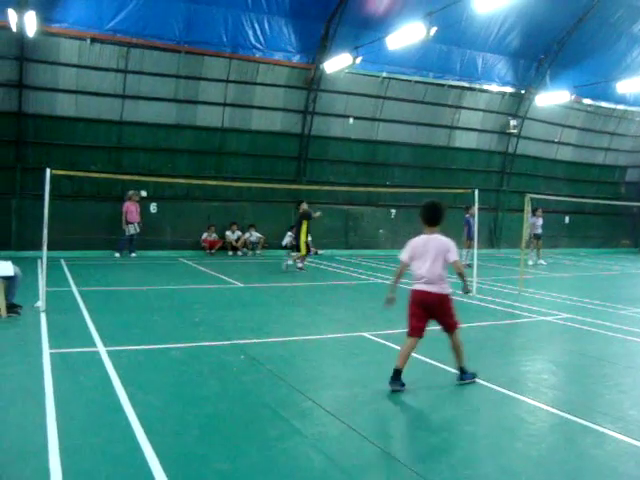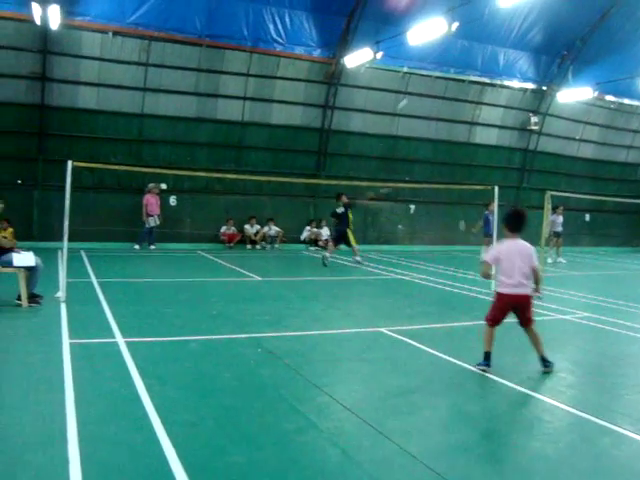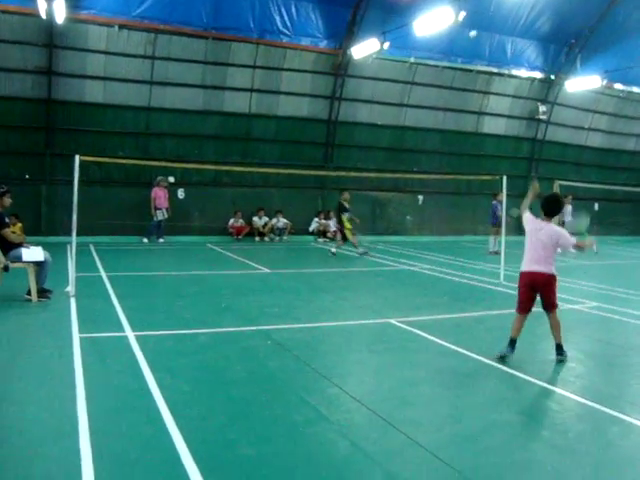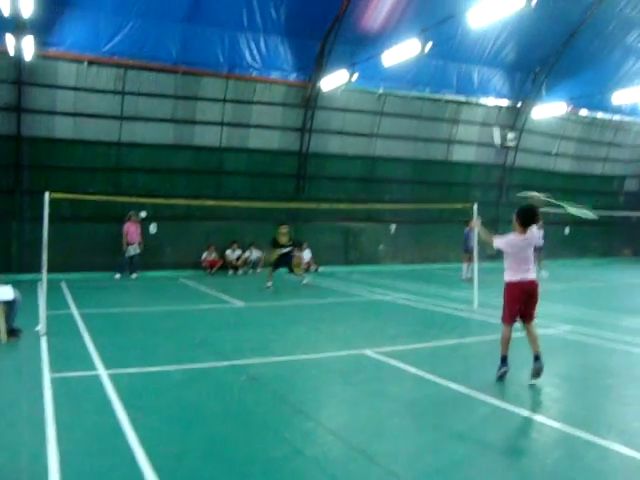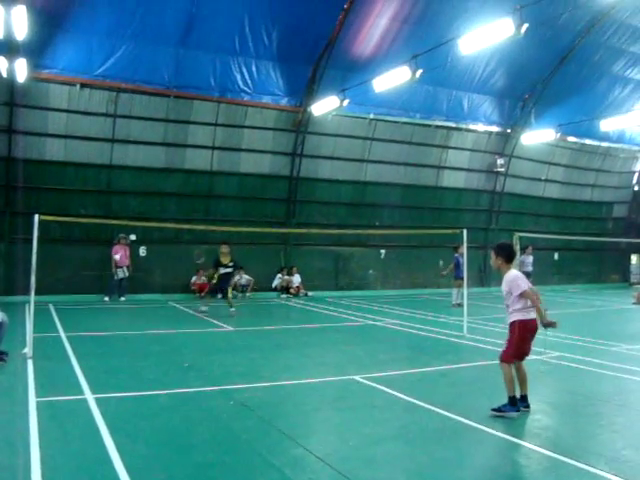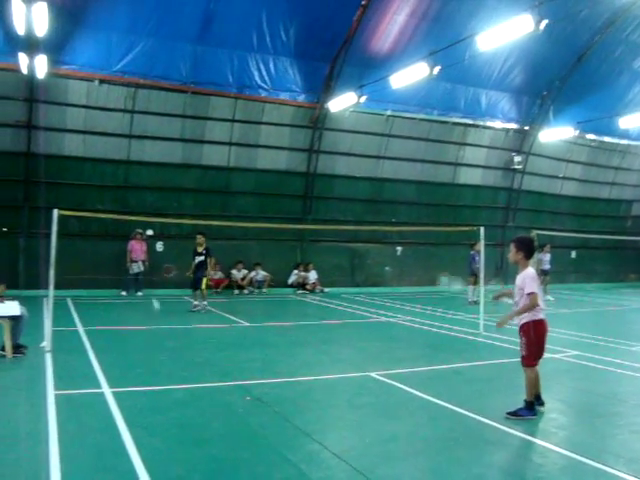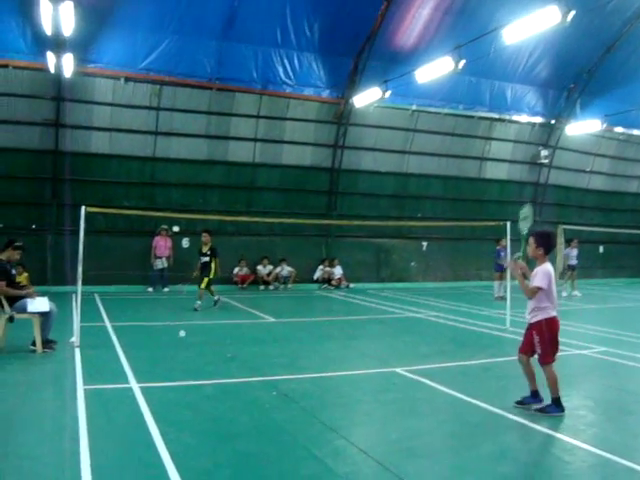
dt=0.4s
person 1, frame 1
left shoulder: (414, 243)
right shoulder: (446, 243)
left elbow: (401, 270)
right elbow: (458, 268)
left wrist: (392, 291)
right wrist: (465, 284)
left hip: (419, 294)
right hip: (440, 295)
left knee: (413, 338)
right knee: (452, 332)
left ankle: (396, 377)
right ankle: (462, 373)
person 1, frame 2
left shoulder: (498, 247)
right shoulder: (528, 248)
left elbow: (485, 272)
right elbow: (536, 274)
left wrist: (488, 276)
right wrist: (537, 287)
left hip: (504, 294)
right hip: (524, 295)
left knee: (490, 324)
right knee: (529, 328)
left ankle: (487, 360)
right ankle: (544, 361)
person 1, frame 3
left shoulder: (530, 222)
right shoulder: (558, 232)
left elbow: (523, 208)
right elbow: (579, 246)
left wrist: (532, 191)
right wrist: (588, 243)
left hip: (527, 274)
right hip: (547, 276)
left knee: (522, 312)
right knee: (552, 313)
left ankle: (511, 346)
right ankle: (559, 349)
person 1, frame 4
left shoulder: (509, 240)
right shoulder: (533, 236)
left elbow: (489, 239)
left wrist: (477, 226)
left hip: (514, 284)
right hip: (531, 283)
left knee: (508, 324)
right knee: (528, 323)
left ankle: (504, 362)
right ankle: (537, 359)
person 1, frame 5
left shoulder: (511, 278)
right shoulder: (515, 275)
left elbow: (532, 297)
right elbow: (534, 294)
left wrist: (542, 318)
right wrist: (543, 319)
left hip: (521, 322)
right hip: (526, 321)
left knee: (505, 361)
right knee: (517, 361)
left ankle: (512, 404)
right ankle: (523, 400)
person 1, frame 6
left shoulder: (529, 275)
right shoulder: (523, 274)
left elbow: (533, 302)
left wrist: (509, 316)
right wrist: (507, 293)
left hip: (532, 324)
right hip: (529, 323)
left knee: (528, 365)
right knee: (531, 364)
left ankle: (529, 407)
right ankle: (537, 398)
person 1, frame 7
left shoulder: (544, 270)
right shoulder: (540, 269)
left elbow: (530, 294)
left wrist: (517, 274)
right wrist: (524, 271)
left hip: (544, 321)
right hip: (536, 321)
left knee: (546, 363)
right knee: (523, 356)
left ankle: (557, 404)
right ankle: (534, 395)
